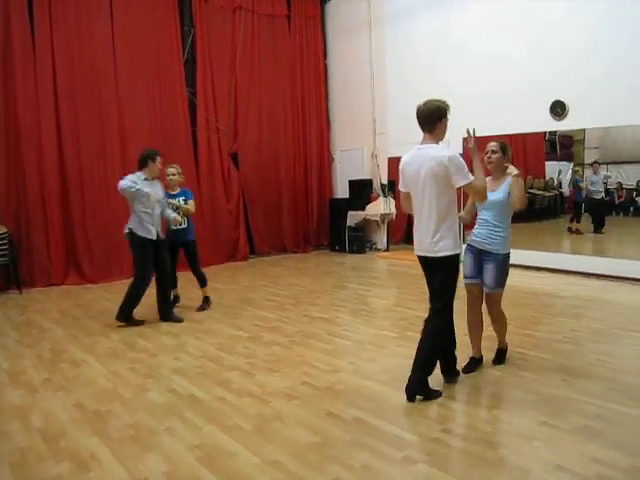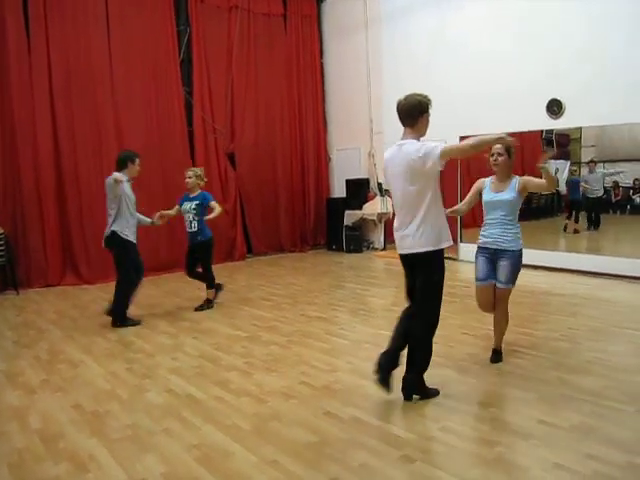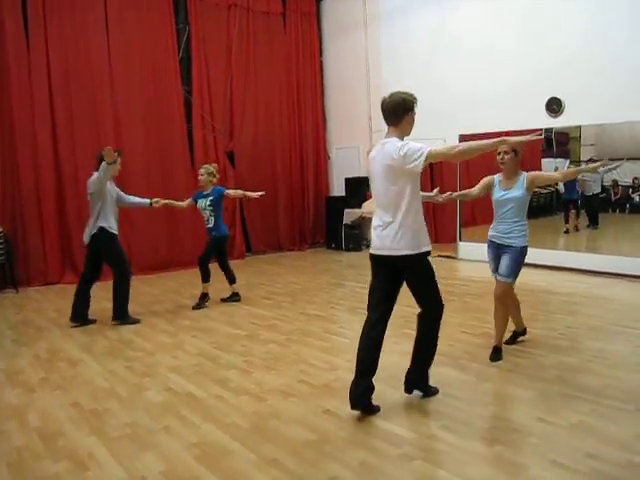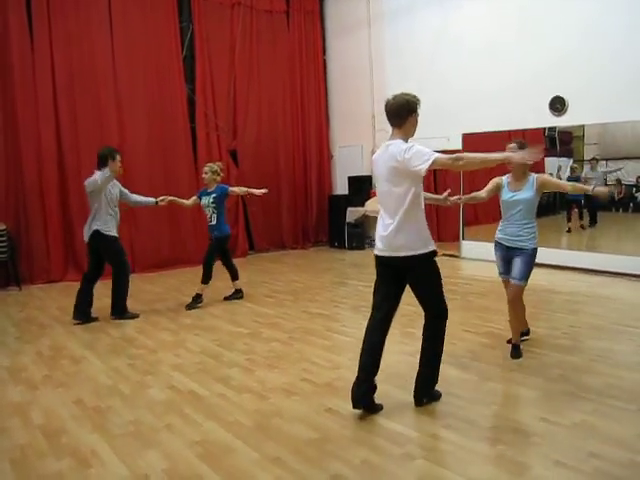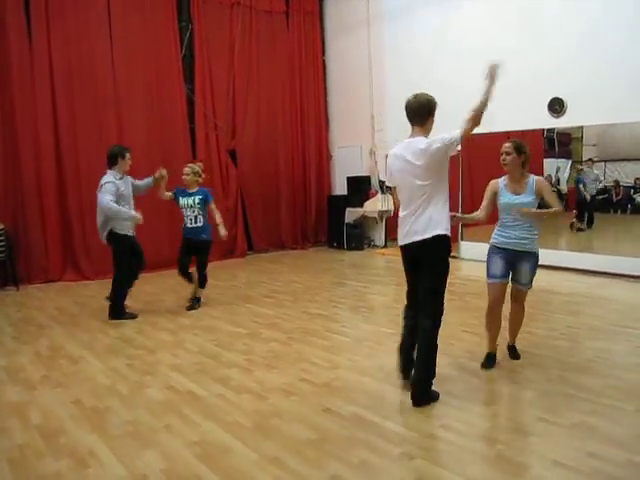
dt=0.3s
person 1, frame 1
left shoulder: (406, 160)
right shoulder: (448, 158)
right elbow: (481, 194)
right wrist: (476, 158)
left hip: (422, 246)
right hip: (444, 247)
left knee: (440, 308)
right knee: (439, 313)
left ankle: (449, 367)
right ankle: (418, 382)
person 1, frame 2
left shoulder: (389, 155)
right shoulder: (422, 151)
right elbow: (468, 147)
right wrist: (498, 138)
left hip: (404, 244)
right hip: (427, 244)
left knee: (416, 306)
right knee: (426, 313)
left ankle: (388, 362)
right ankle: (413, 382)
person 1, frame 3
left shoulder: (376, 153)
right shoulder: (403, 150)
right elbow: (452, 152)
left wrist: (430, 197)
right wrist: (503, 141)
left hip: (380, 249)
right hip: (409, 248)
left knee: (376, 318)
right knee: (431, 309)
left ankle: (360, 392)
right ankle: (417, 377)
person 1, frame 4
left shoulder: (380, 155)
right shoulder: (407, 153)
right elbow: (456, 162)
right wrist: (508, 156)
left hip: (385, 250)
right hip: (414, 249)
left knee: (380, 319)
right knee: (436, 314)
left ankle: (363, 391)
right ankle: (424, 388)
person 1, frame 5
left shoulder: (394, 155)
right shoulder: (439, 146)
right elbow: (474, 119)
right wrist: (490, 83)
left hip: (407, 238)
right hip: (435, 236)
left knee: (414, 301)
right knee: (431, 308)
left ankle: (406, 359)
right ankle: (421, 386)
person 2, frame 1
left shoulder: (513, 182)
left elbow: (519, 205)
right elbow: (467, 216)
left wrist: (515, 175)
left hip: (497, 250)
right hip: (474, 246)
left knee: (492, 305)
right knee: (472, 303)
left ankle: (502, 346)
right ankle: (475, 355)
person 2, frame 2
left shoulder: (521, 183)
right shoulder: (482, 183)
left elbow: (551, 186)
right elbow: (463, 207)
left wrist: (543, 168)
right wrist: (445, 212)
left hip: (510, 248)
right hip: (485, 247)
left knee: (501, 301)
right knee: (484, 302)
left ankle: (497, 347)
right ankle: (498, 320)
person 2, frame 3
left shoulder: (528, 179)
right shoulder: (490, 181)
left elbow: (558, 176)
right elbow: (473, 192)
left wrist: (584, 169)
right wrist: (456, 195)
left hip: (515, 244)
right hip: (494, 241)
left knee: (500, 295)
right knee: (506, 291)
left ankle: (497, 344)
right ankle: (520, 328)
person 2, frame 4
left shoulder: (538, 180)
right shoulder: (499, 182)
left elbow: (567, 186)
right elbow: (482, 195)
left wrist: (592, 189)
right wrist: (463, 198)
left hip: (525, 246)
right hip: (502, 243)
left knee: (514, 297)
right knee: (512, 293)
left ankle: (516, 340)
right ankle: (523, 328)
person 2, frame 5
left shoulder: (538, 183)
right shoulder: (496, 185)
left elbow: (558, 208)
right elbow: (482, 214)
left wrist: (535, 213)
right wrist: (460, 217)
left hip: (527, 250)
right hip: (499, 247)
left knee: (518, 299)
right knee: (494, 301)
left ankle: (512, 342)
right ankle: (491, 351)
person 3, frame 1
left shoulder: (158, 185)
right shoulder: (132, 180)
left elbow: (163, 209)
right elbow: (122, 187)
left wrist: (174, 216)
right wrist: (147, 193)
left hip: (157, 236)
right hip: (139, 235)
left knee: (164, 273)
right knee: (144, 275)
left ankle: (166, 312)
right ankle: (125, 314)
person 3, frame 2
left shoulder: (126, 184)
right shoulder: (116, 182)
right elbow: (111, 181)
left wrist: (151, 221)
right wrist: (117, 180)
left hip: (127, 237)
right hip: (119, 237)
left knee: (136, 271)
right knee: (127, 277)
left ankle: (116, 309)
right ankle: (120, 318)
person 3, frame 3
left shoulder: (109, 184)
right shoulder: (96, 183)
left elbow: (125, 199)
right elbow: (102, 175)
left wrist: (149, 203)
right wrist: (108, 162)
left hip: (95, 234)
right hip: (103, 233)
left knee: (89, 275)
right knee: (123, 271)
left ankle: (78, 316)
right ankle: (121, 315)
person 3, frame 4
left shoulder: (113, 184)
right shoulder: (93, 182)
left elbow: (130, 198)
right elbow: (98, 182)
left wrist: (155, 201)
right wrist: (111, 173)
left hip: (97, 234)
right hip: (102, 233)
left knee: (92, 273)
right knee: (122, 269)
left ankle: (81, 313)
right ankle: (119, 310)
person 3, frame 5
left shoulder: (125, 179)
right shoulder: (108, 183)
left elbow: (139, 187)
right elbow: (106, 206)
left wrist: (154, 178)
right wrist: (133, 214)
left hip: (127, 232)
right hip: (117, 233)
left knee: (138, 263)
right knee: (124, 270)
left ankle: (115, 296)
right ankle: (116, 311)
person 4, frame 1
left shoulder: (186, 192)
right shoulder: (163, 195)
left elbow: (191, 209)
left wrist: (176, 204)
left hip: (187, 237)
right hip: (171, 237)
left knee: (195, 267)
right knee: (170, 268)
left ankle: (206, 297)
right ankle: (175, 297)
person 4, frame 2
left shoulder: (204, 196)
right shoulder: (185, 197)
left elbow: (217, 208)
right elbow: (173, 213)
left wrist: (212, 215)
right wrist: (162, 213)
left hip: (204, 238)
right hip: (193, 239)
left knee: (206, 269)
right knee: (190, 269)
left ankle: (209, 300)
right ankle: (215, 286)
person 4, frame 3
left shoulder: (217, 191)
right shoulder: (199, 194)
left elbow: (234, 193)
right elbow: (183, 205)
left wrist: (247, 194)
right wrist: (168, 202)
left hip: (219, 234)
right hip: (214, 234)
left knee: (203, 261)
right knee: (223, 264)
left ankle: (204, 294)
right ankle: (235, 294)
person 4, frame 4
left shoulder: (221, 189)
right shoulder: (203, 192)
left elbow: (237, 190)
right elbow: (189, 203)
left wrist: (251, 191)
right wrist: (173, 199)
left hip: (220, 233)
right hip: (214, 233)
left knee: (207, 262)
right knee: (227, 261)
left ankle: (198, 296)
right ankle: (238, 291)
person 4, frame 5
left shoulder: (205, 193)
right shoulder: (180, 192)
left elbow: (214, 212)
right elbow: (163, 196)
left wrist: (221, 227)
right wrist: (163, 180)
left hip: (203, 236)
right hip: (187, 236)
left knee: (201, 267)
right knee: (182, 268)
left ankle: (198, 297)
right ankle: (196, 287)
